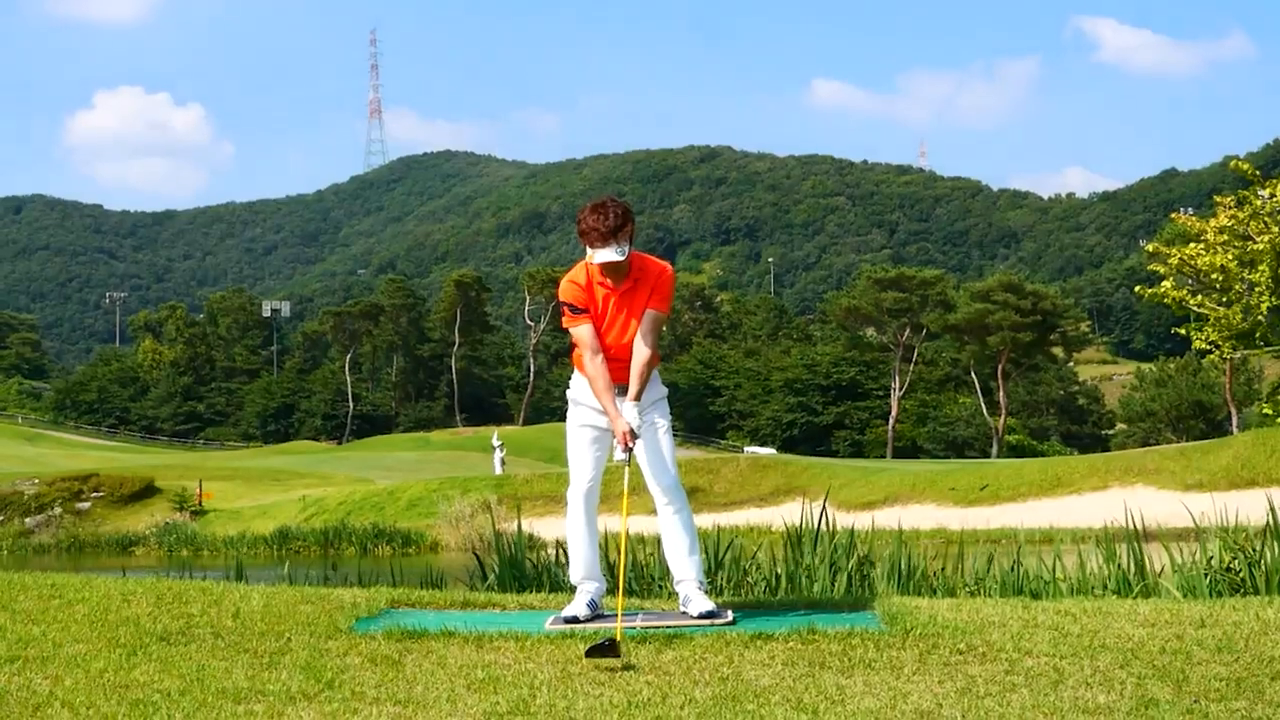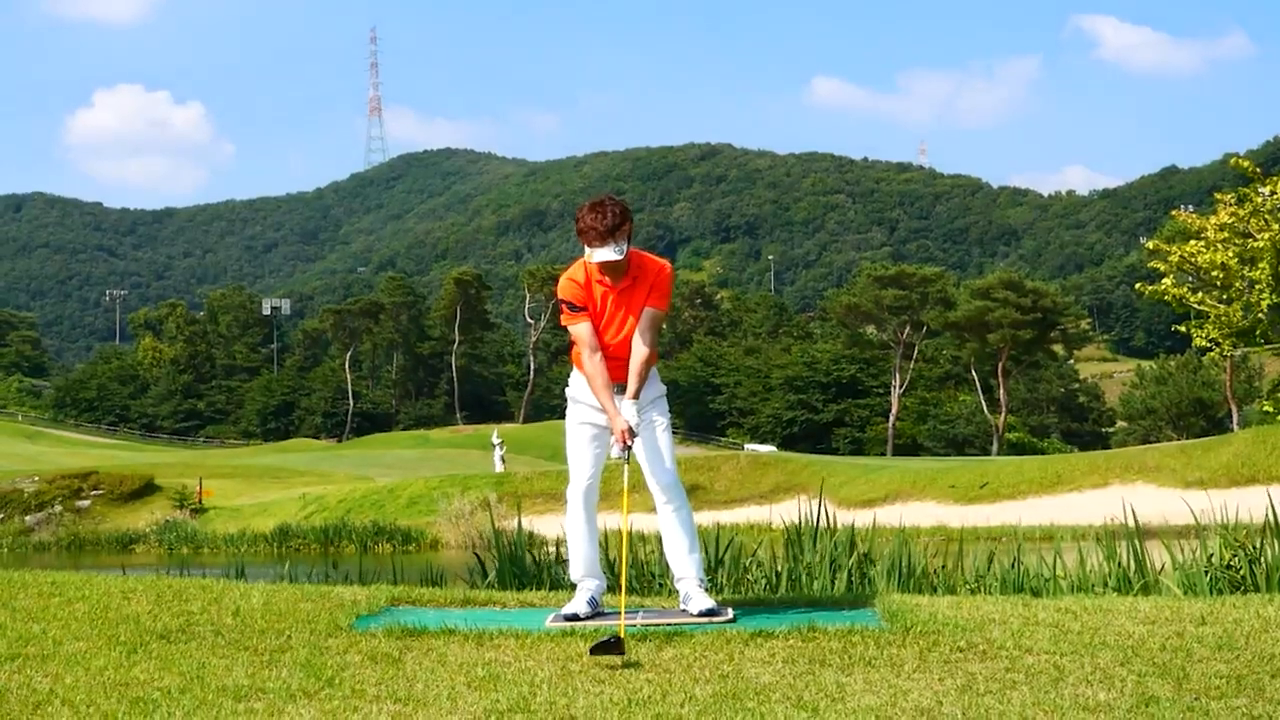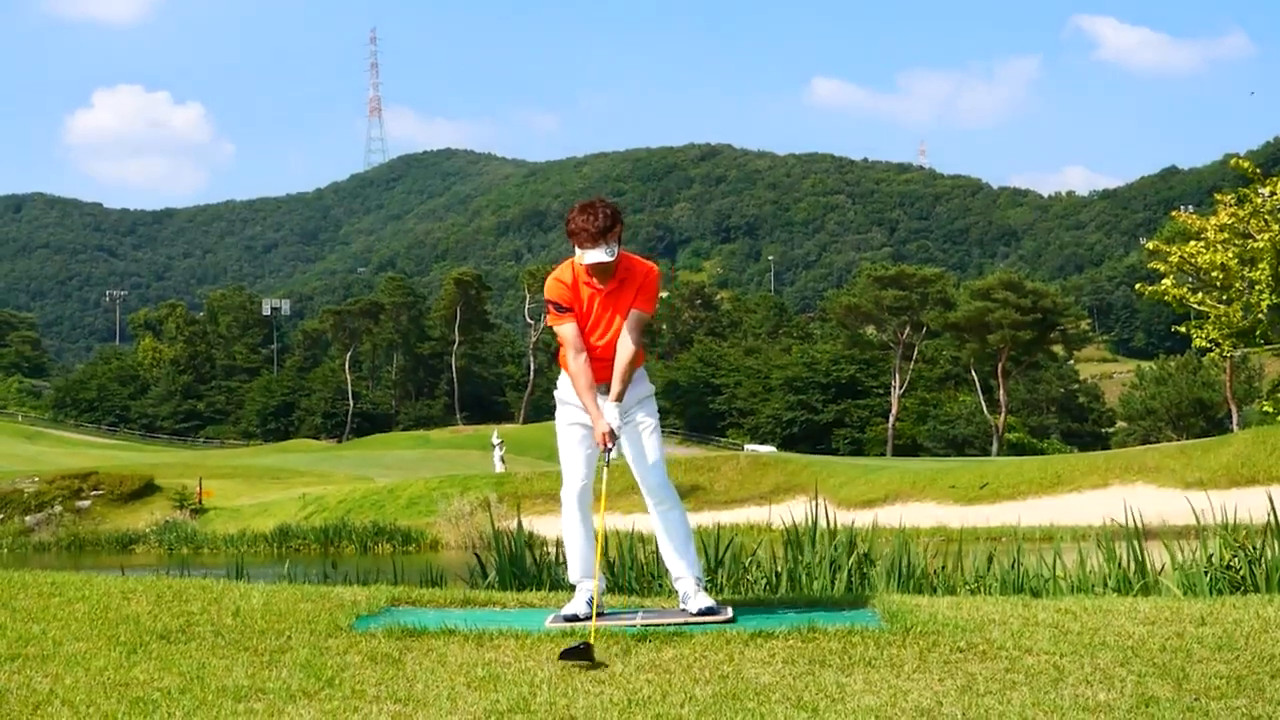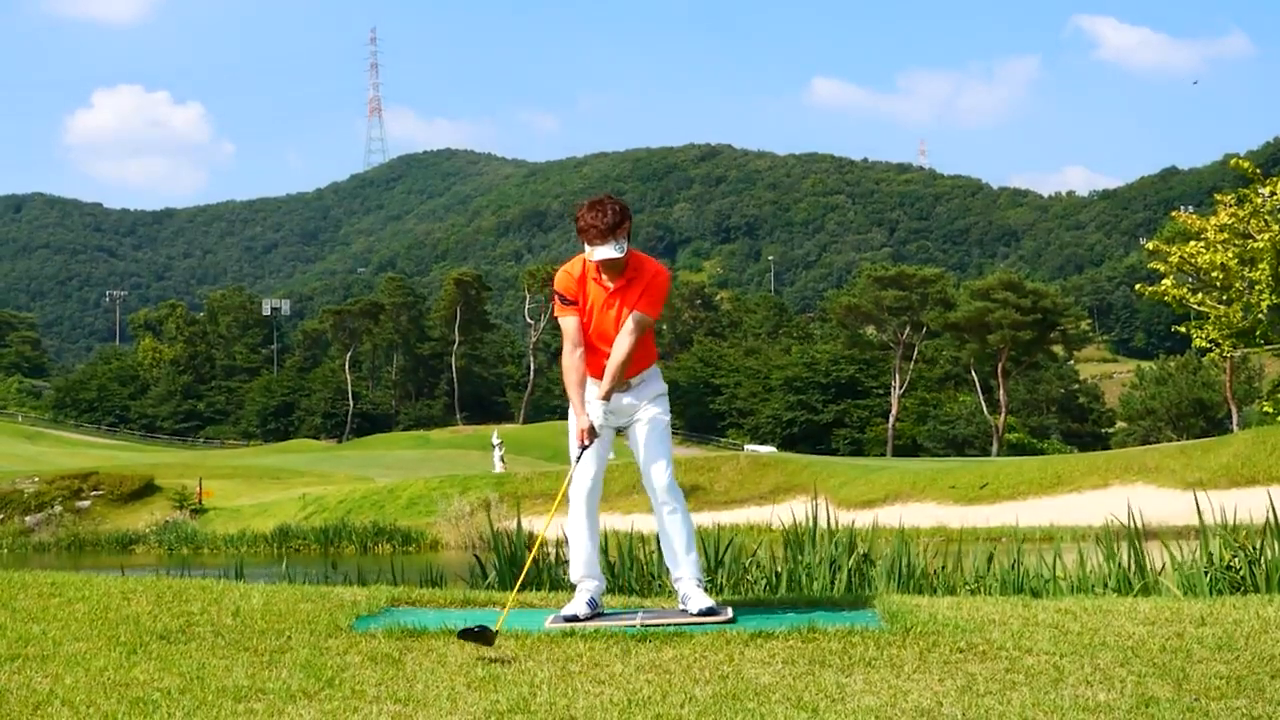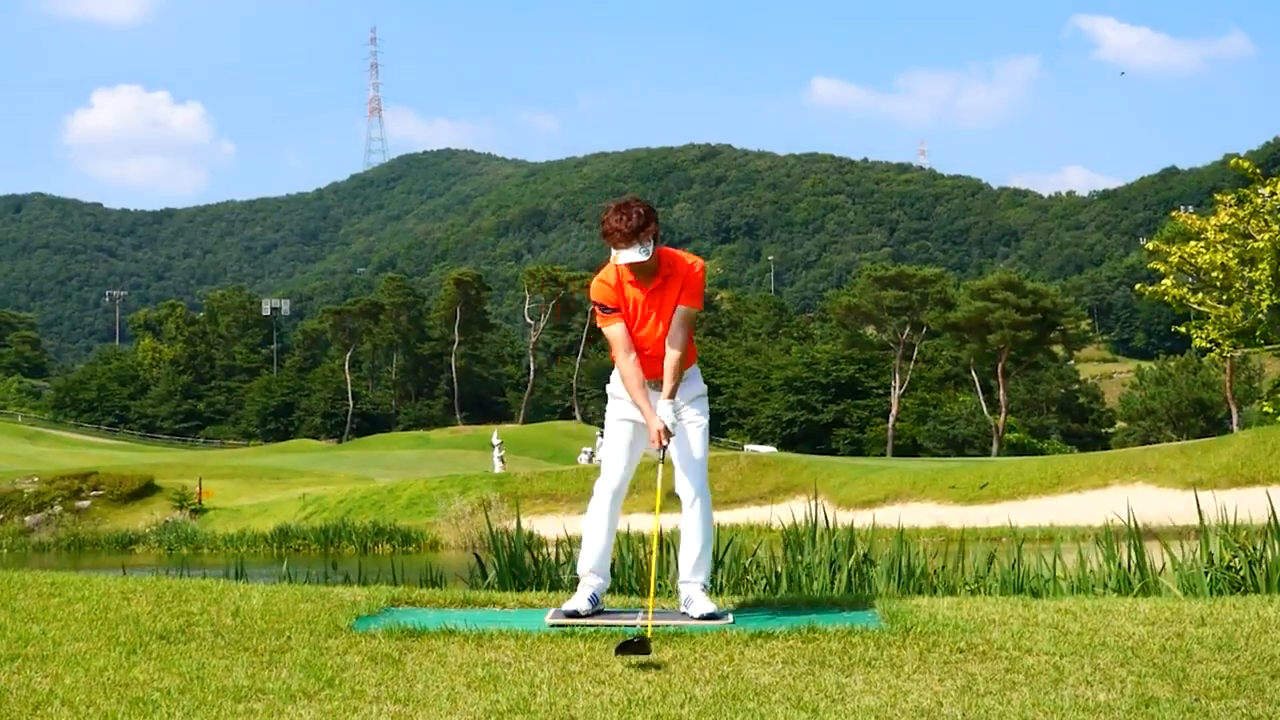
dt=0.4s
person 1, frame 1
left shoulder: (659, 274)
right shoulder: (574, 285)
left elbow: (645, 342)
right elbow: (592, 355)
left wrist: (633, 403)
right wrist: (614, 415)
left hip: (645, 390)
right hip: (590, 392)
left knee: (668, 486)
right knee: (582, 490)
left ankle: (690, 587)
right ankle: (588, 590)
person 1, frame 2
left shoulder: (657, 272)
right shoulder: (572, 282)
left elbow: (644, 340)
right elbow: (590, 353)
left wrist: (631, 402)
right wrist: (612, 414)
left hip: (644, 388)
right hip: (588, 390)
left knee: (667, 484)
right knee: (581, 488)
left ankle: (691, 585)
right ankle: (588, 588)
person 1, frame 3
left shoulder: (645, 273)
right shoulder: (560, 283)
left elbow: (629, 340)
right elbow: (575, 354)
left wrist: (616, 403)
right wrist: (595, 416)
left hip: (631, 388)
right hip: (577, 392)
left knee: (657, 484)
right knee: (575, 490)
left ankle: (689, 583)
right ankle: (586, 589)
person 1, frame 4
left shoulder: (655, 275)
right shoulder: (569, 278)
left elbow: (628, 340)
right elbow: (574, 348)
left wrist: (603, 401)
right wrist: (579, 411)
left hip: (643, 387)
right hip: (588, 388)
left knee: (663, 484)
right knee: (583, 489)
left ankle: (688, 584)
right ankle: (587, 588)
person 1, frame 5
left shoulder: (690, 269)
right shoulder: (605, 284)
left elbow: (677, 337)
right elbow: (625, 354)
left wrist: (668, 402)
right wrist: (648, 417)
left hip: (683, 386)
right hip: (629, 389)
left knee: (694, 486)
right knee: (610, 486)
left ankle: (693, 588)
right ankle: (592, 585)
